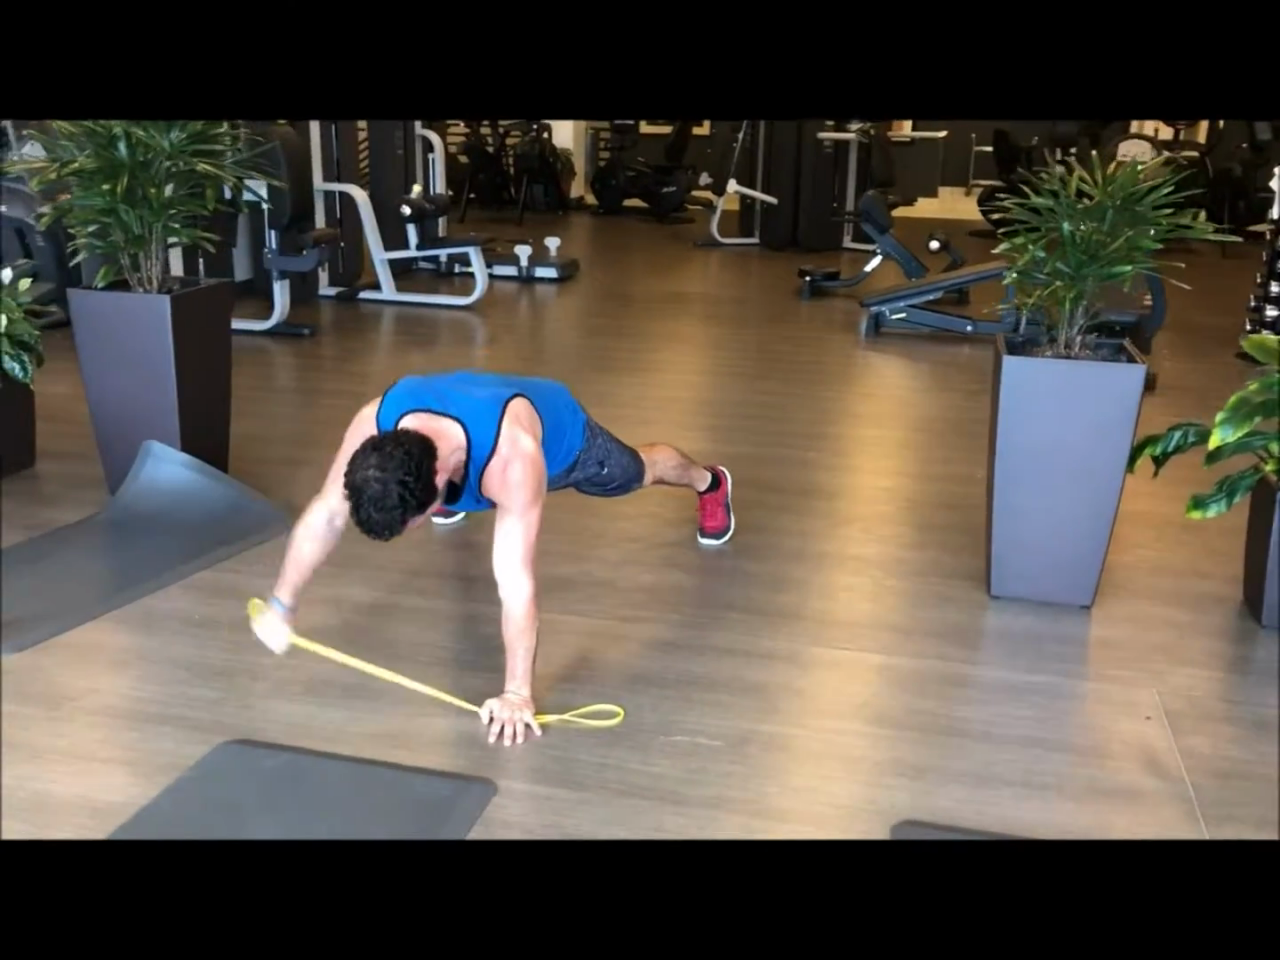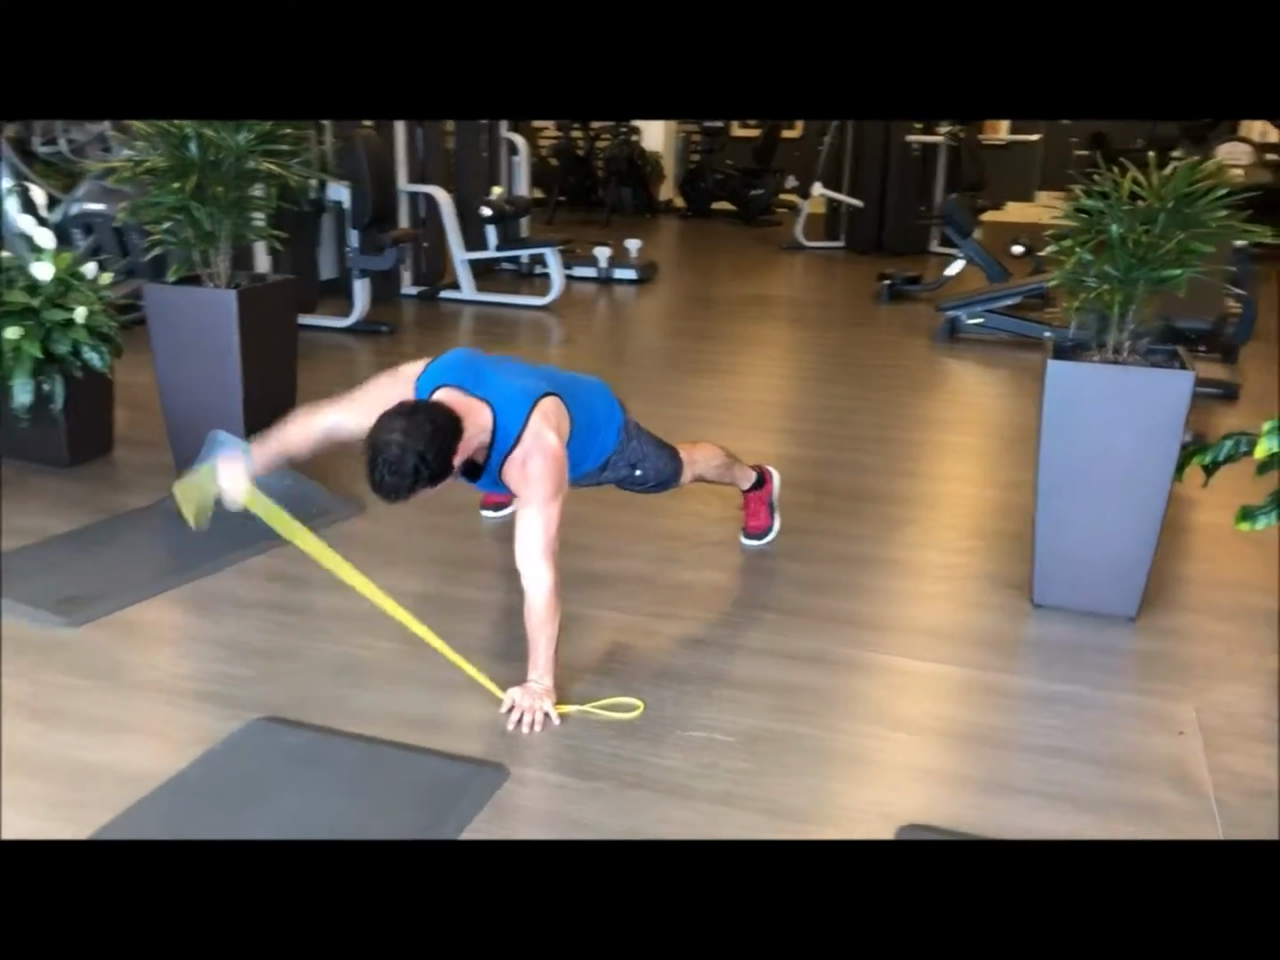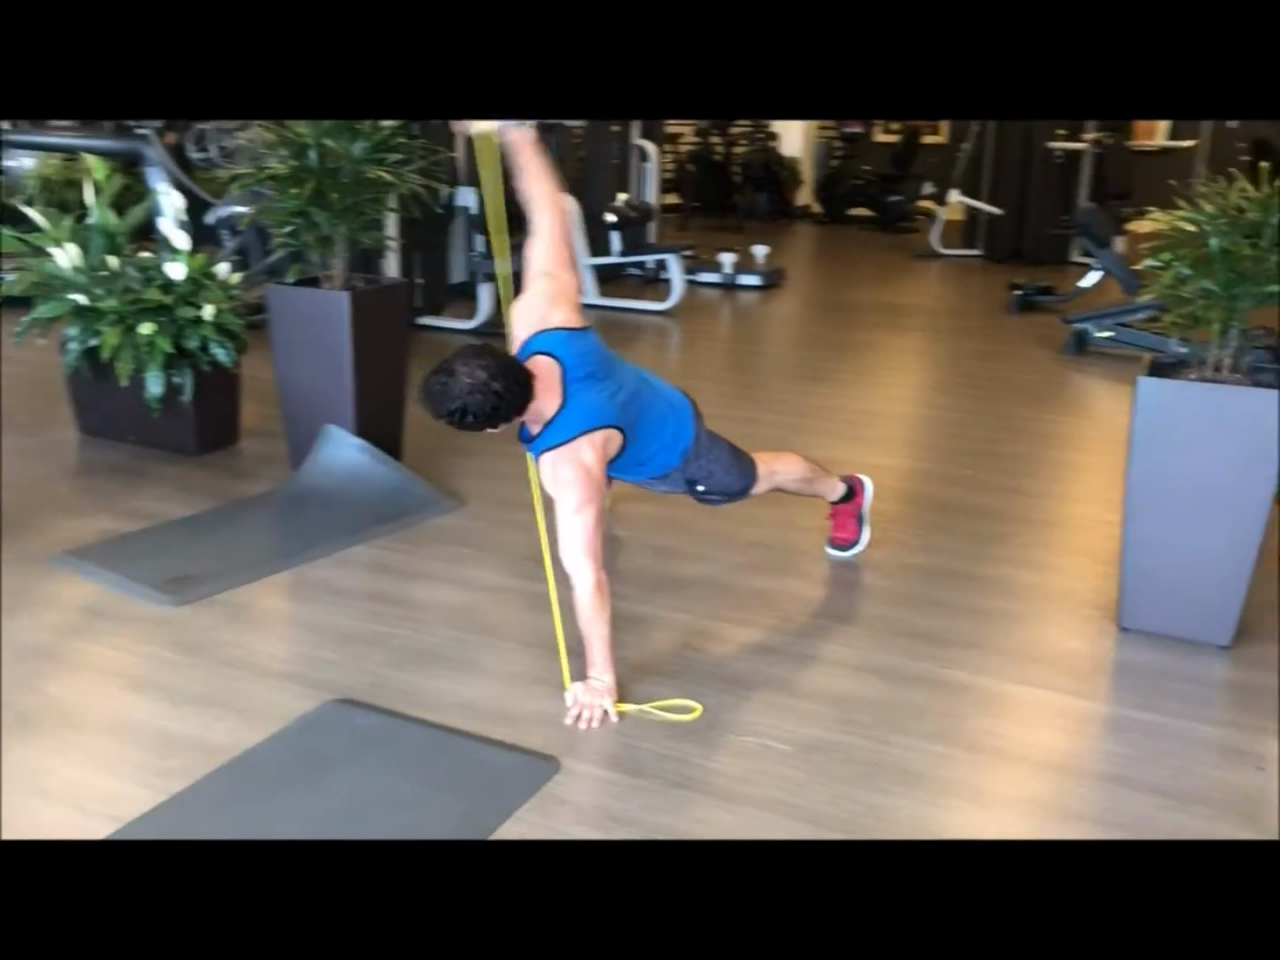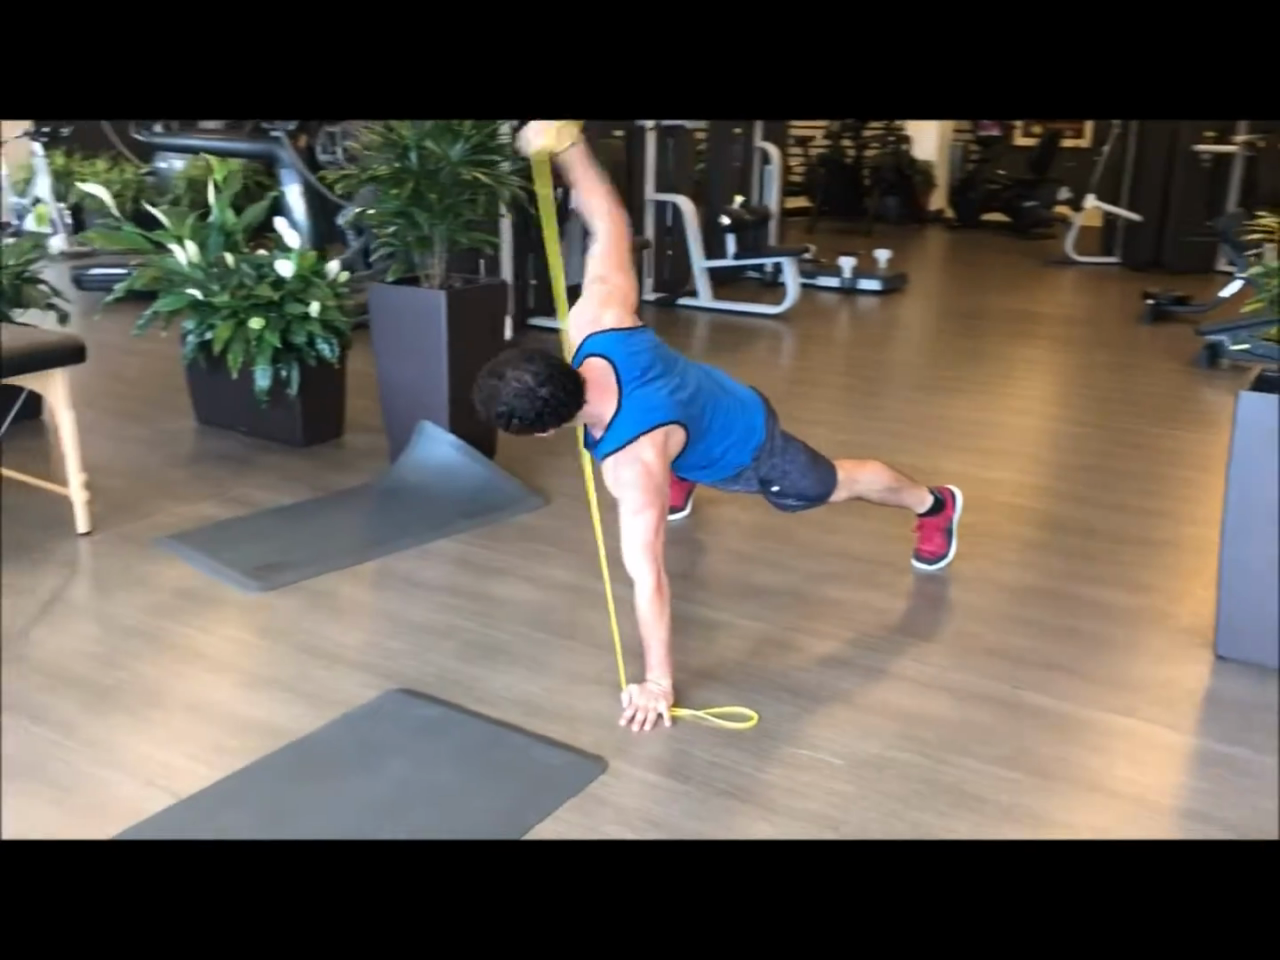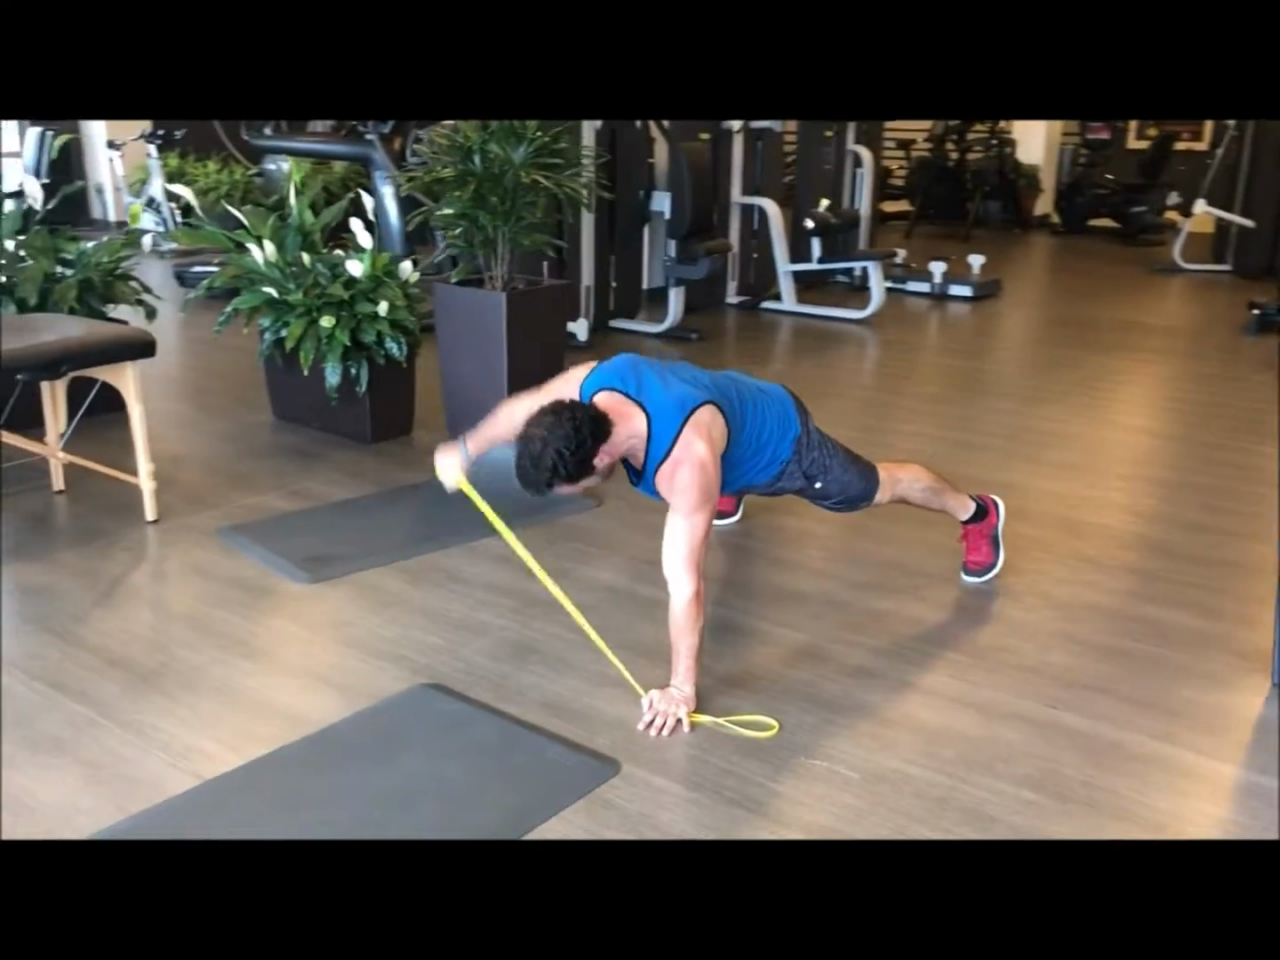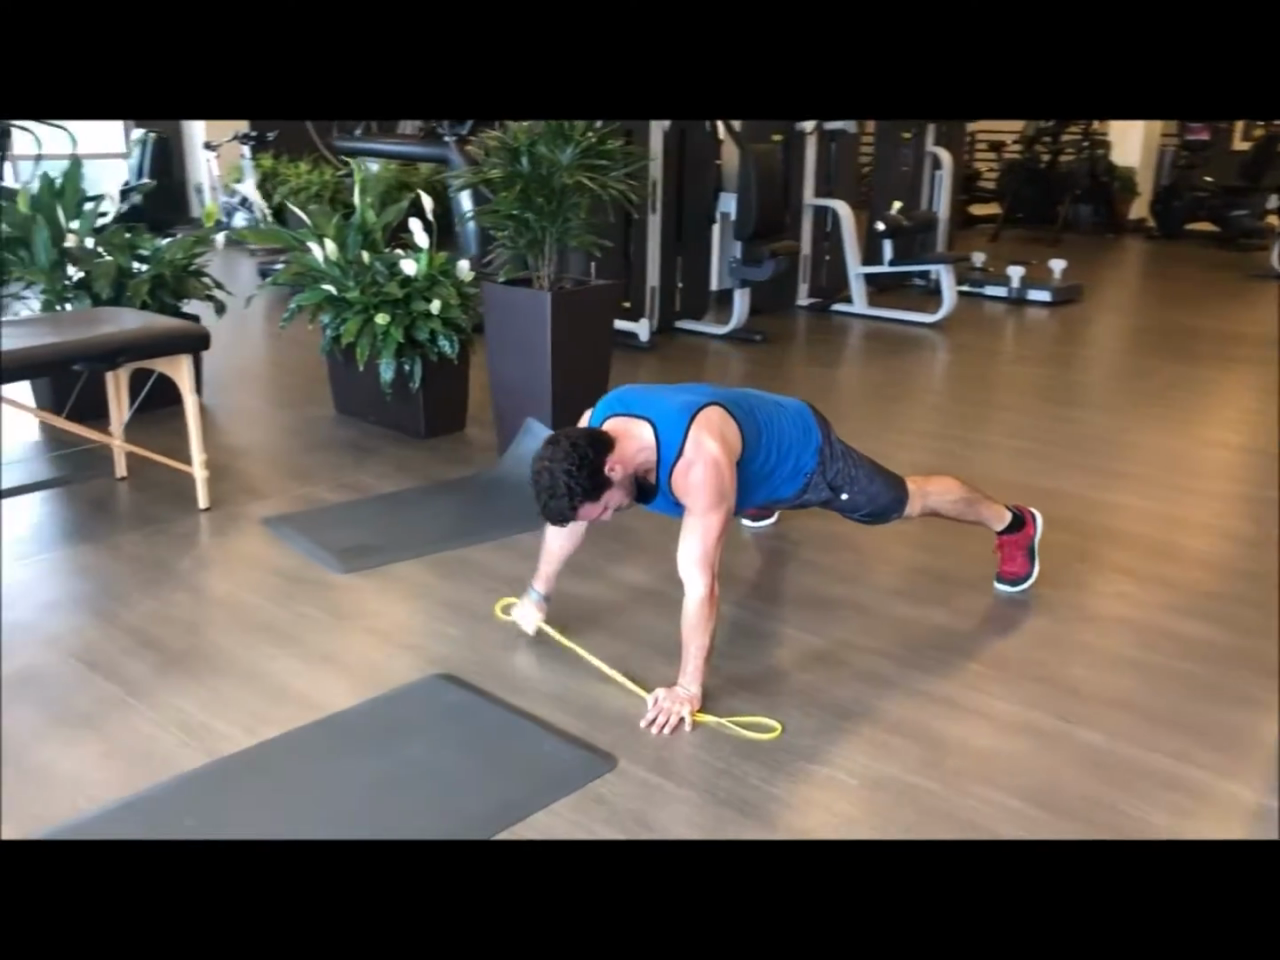
dt=0.4s
person 1, frame 1
left shoulder: (510, 459)
right shoulder: (373, 427)
left elbow: (515, 585)
right elbow: (326, 515)
left wrist: (516, 694)
right wrist: (281, 607)
left hip: (564, 439)
right hip: (477, 413)
left knee: (639, 471)
right knee: (461, 501)
left ankle: (708, 481)
right ankle: (471, 498)
person 1, frame 2
left shoulder: (532, 455)
right shoulder: (425, 382)
left elbow: (538, 573)
right elbow: (323, 419)
left wrist: (539, 683)
right wrist: (249, 464)
left hip: (603, 437)
right hip: (554, 400)
left knee: (676, 467)
right knee: (505, 485)
left ankle: (754, 481)
right ankle: (505, 485)
person 1, frame 3
left shoulder: (568, 460)
right shoulder: (545, 320)
left elbow: (586, 577)
right elbow: (549, 223)
left wrist: (601, 683)
right wrist: (516, 135)
left hip: (675, 454)
right hip: (649, 404)
left knee: (756, 480)
left ankle: (847, 492)
person 1, frame 4
left shoulder: (635, 459)
right shoulder: (601, 327)
left elbow: (645, 579)
right elbow: (612, 232)
left wrist: (657, 682)
right wrist: (571, 151)
left hip: (756, 454)
right hip: (721, 401)
left knee: (836, 487)
left ankle: (932, 508)
person 1, frame 5
left shoulder: (684, 462)
right shoulder: (585, 388)
left elbow: (684, 583)
right elbow: (525, 408)
left wrist: (681, 689)
right wrist: (463, 449)
left hip: (785, 446)
right hip: (738, 412)
left knee: (877, 487)
left ankle: (976, 514)
right ankle: (732, 493)
person 1, frame 6
left shoulder: (697, 462)
right shoulder: (593, 428)
left elbow: (700, 583)
right elbow: (567, 519)
left wrist: (688, 688)
right wrist: (537, 595)
left hip: (808, 457)
right hip: (759, 443)
left knee: (909, 500)
right knee: (753, 502)
left ankle: (1013, 524)
right ankle: (765, 501)
